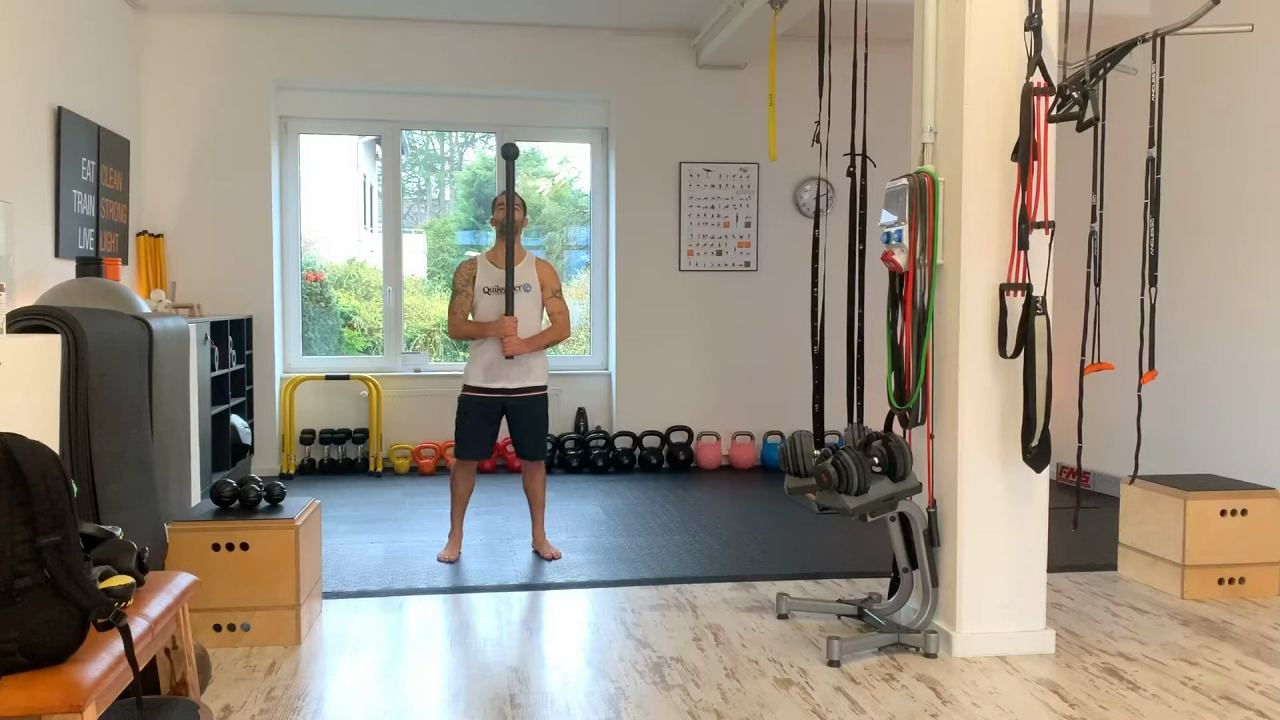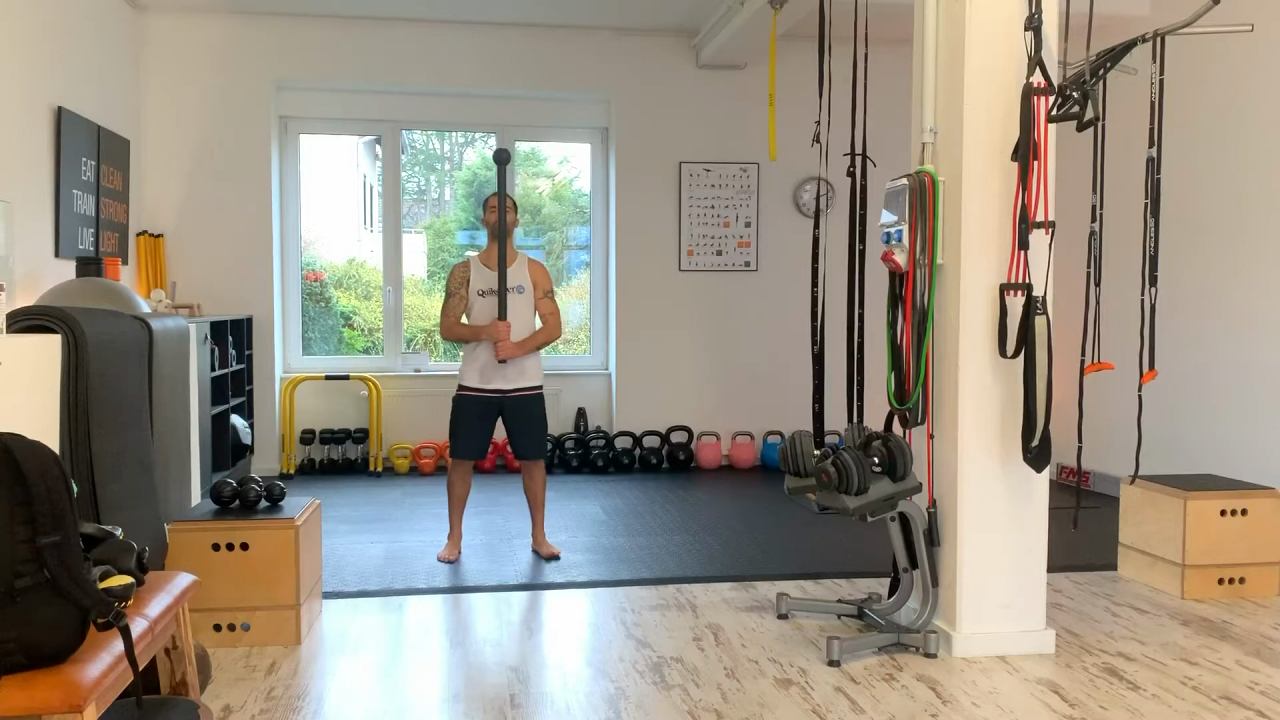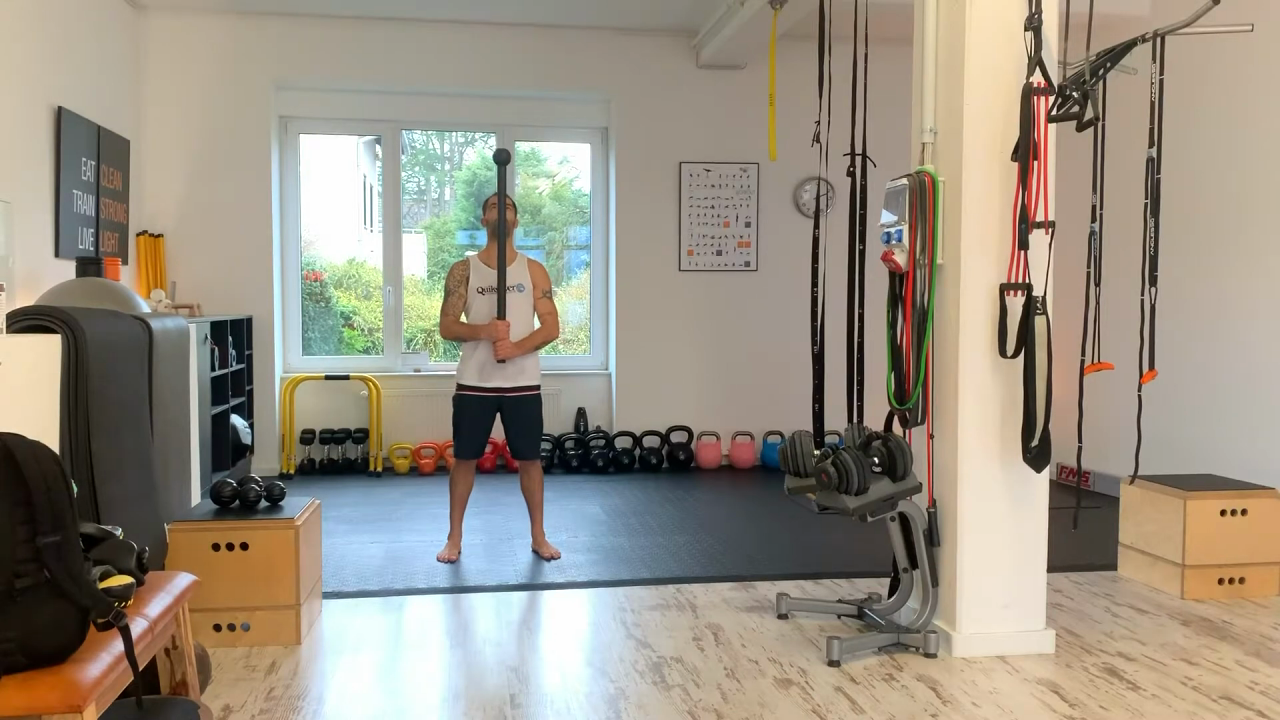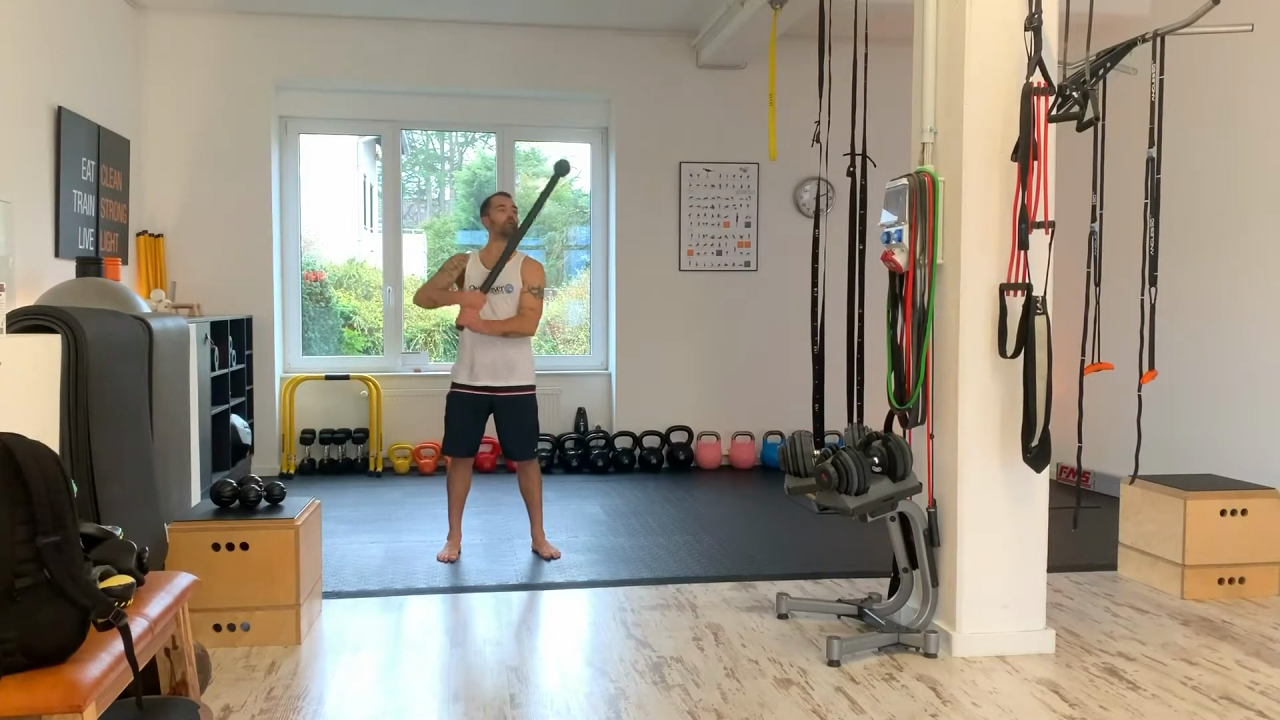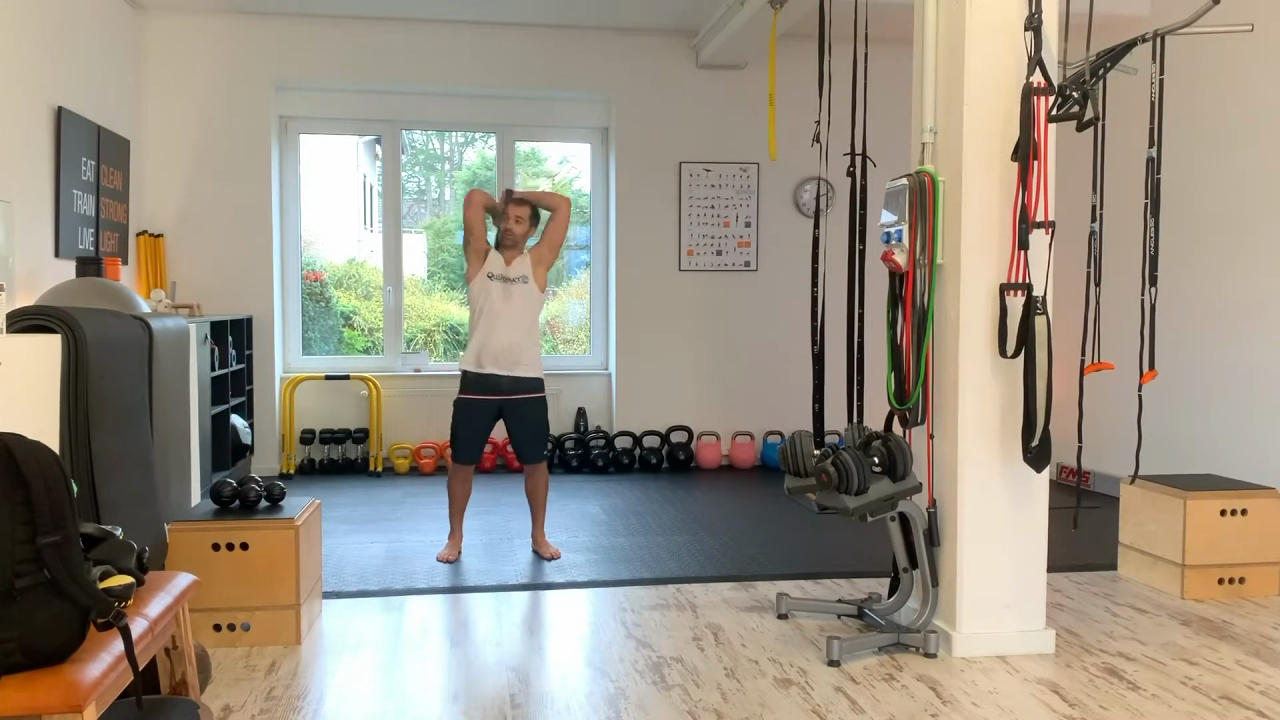
dt=0.7s
person 1, frame 1
left shoulder: (542, 269)
right shoulder: (470, 269)
left elbow: (562, 327)
right elbow: (454, 325)
left wrist: (527, 344)
right wrist: (492, 328)
left hip: (529, 384)
right hip: (481, 383)
left knee: (533, 460)
right knee: (466, 459)
left ankle: (539, 537)
right ankle: (455, 537)
person 1, frame 2
left shoulder: (534, 270)
right shoulder: (463, 271)
left elbow: (553, 326)
right elbow: (447, 328)
left wrist: (519, 347)
right wrist: (485, 332)
left hip: (525, 384)
right hip: (476, 384)
left knee: (533, 459)
right knee: (462, 460)
left ankle: (539, 536)
right ankle: (454, 537)
person 1, frame 3
left shoulder: (533, 270)
right shoulder: (463, 270)
left elbow: (551, 327)
right elbow: (447, 326)
left wrist: (517, 347)
right wrist: (484, 331)
left hip: (523, 383)
right hip: (474, 383)
left knee: (529, 459)
right knee: (465, 459)
left ankle: (538, 536)
right ankle: (455, 537)
person 1, frame 4
left shoulder: (530, 268)
right shoulder: (462, 263)
left elbow: (528, 323)
right elbow: (421, 297)
left wrist: (481, 323)
right wrist: (458, 296)
left hip: (516, 383)
right hip: (468, 381)
left knee: (526, 459)
right knee: (459, 458)
left ankle: (538, 536)
right ankle: (454, 537)
person 1, frame 5
left shoulder: (538, 261)
right shoulder: (480, 256)
left elbow: (564, 206)
right elbow: (472, 198)
left wrist: (522, 195)
right wrist: (499, 204)
left hip: (526, 382)
right hip: (479, 379)
left knee: (535, 461)
right knee: (462, 462)
left ankle: (538, 536)
right ankle: (455, 537)
